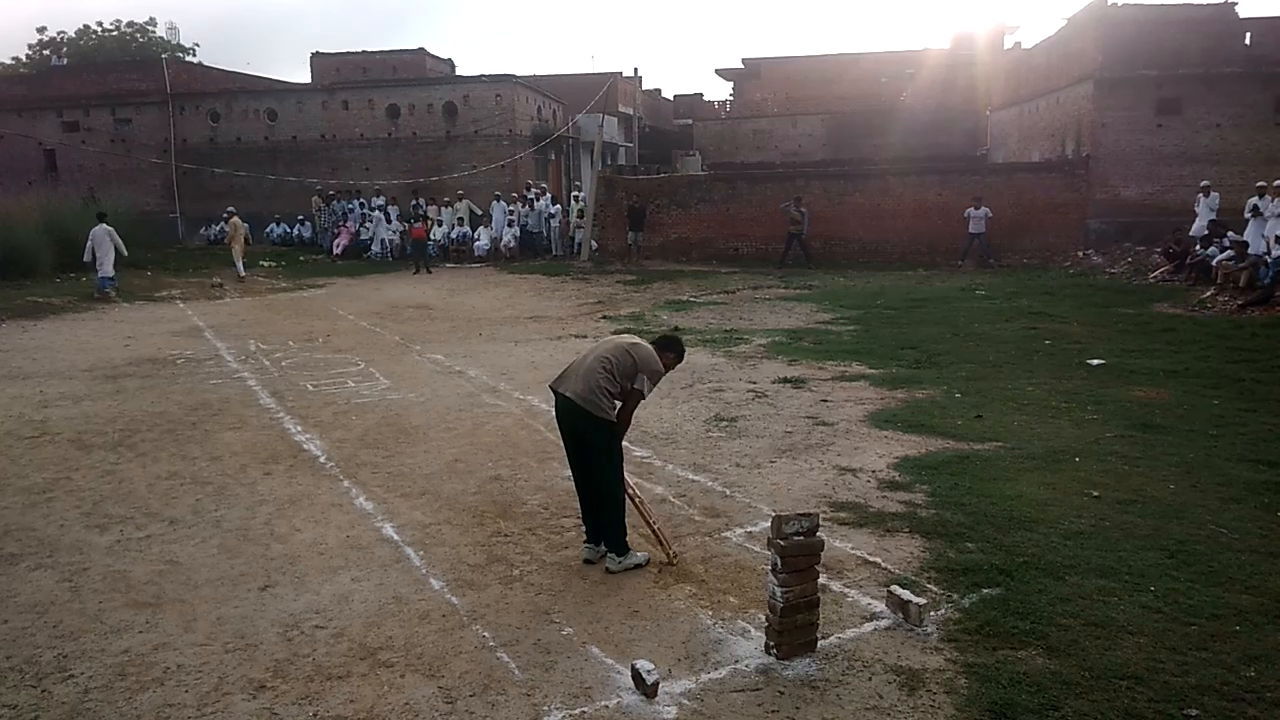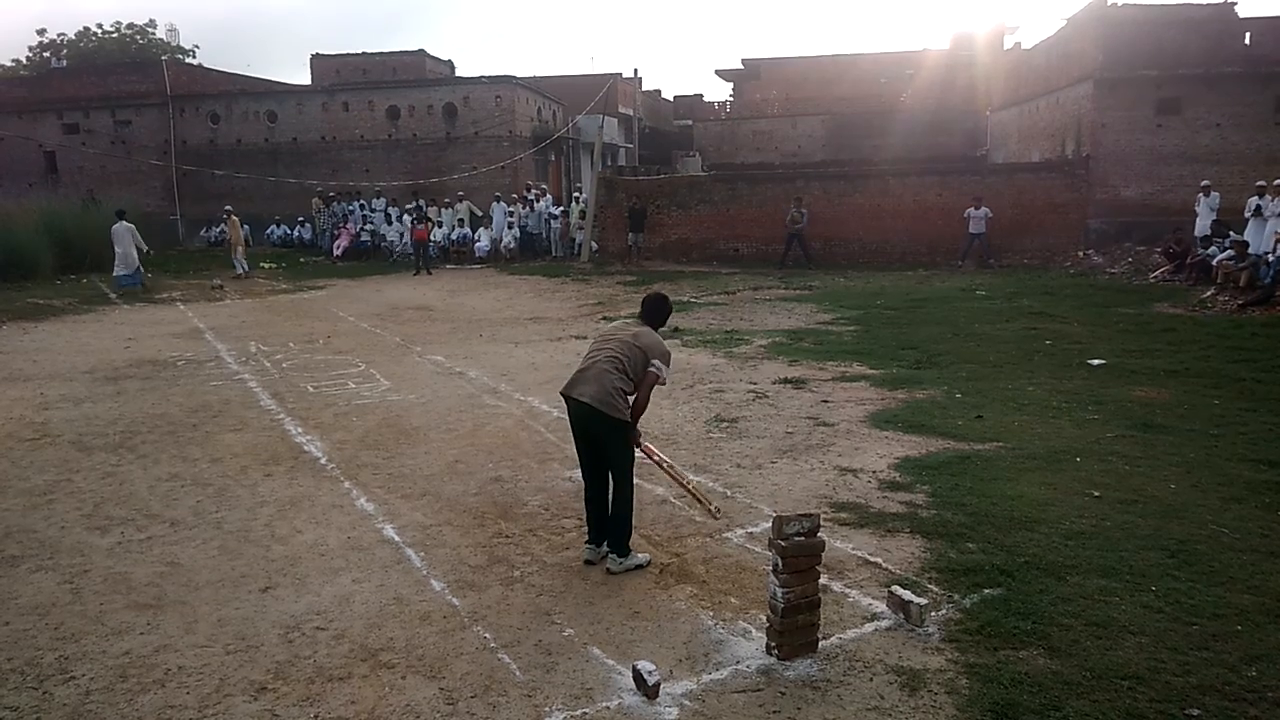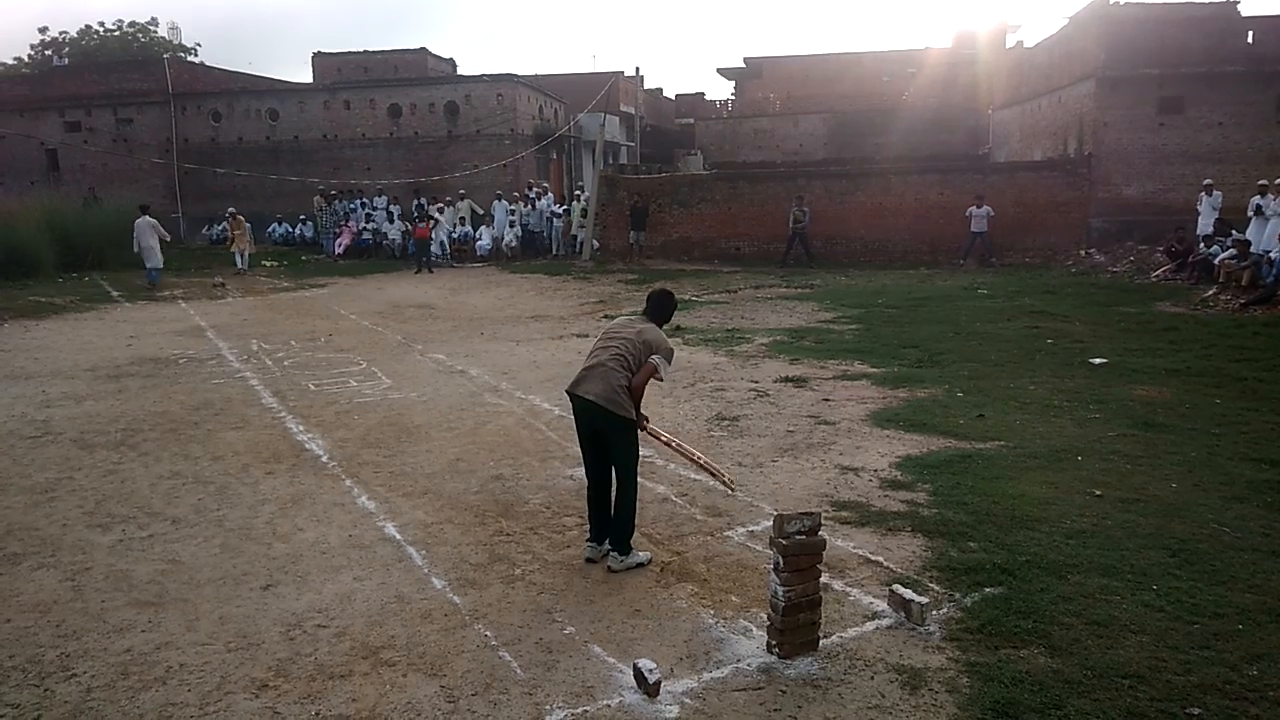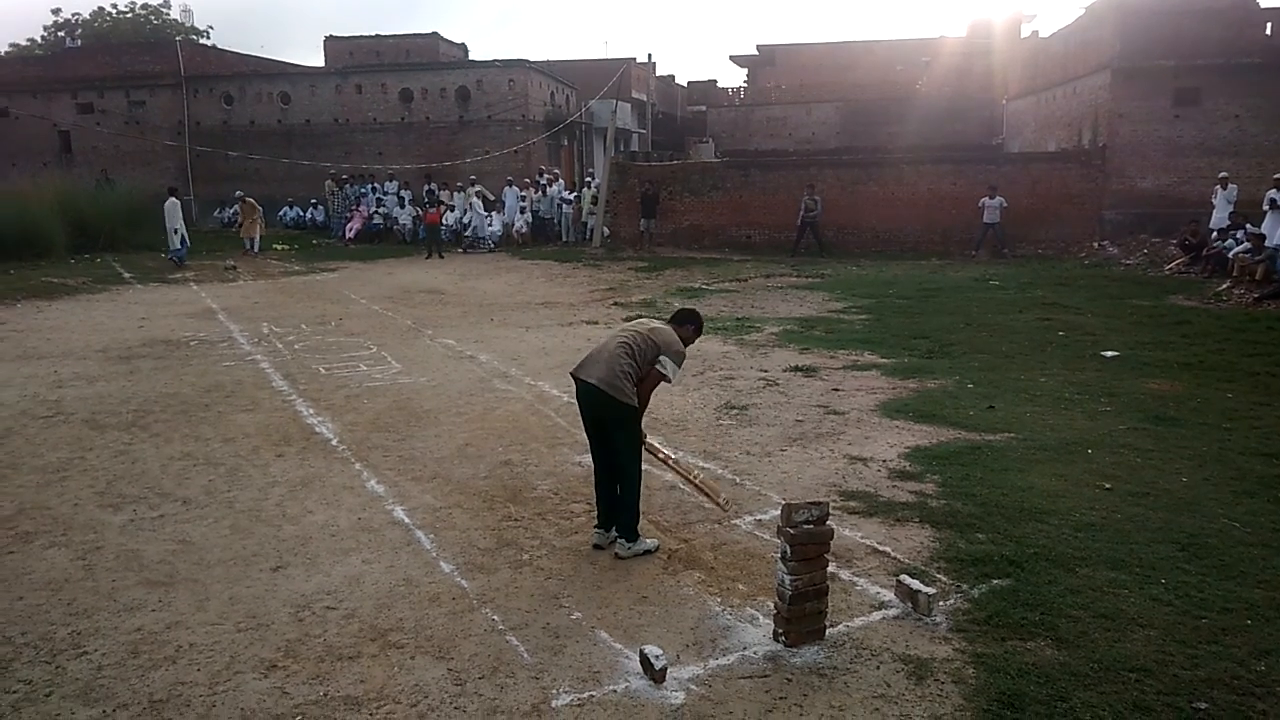
dt=0.5s
person 1, frame 1
left shoulder: (626, 341)
right shoulder: (654, 366)
right elbow: (626, 411)
right wrist: (614, 444)
left hip: (564, 396)
right hip: (591, 406)
left knee: (585, 479)
right knee: (611, 483)
left ankle: (593, 544)
right ankle: (618, 554)
person 1, frame 2
left shoulder: (615, 328)
right shoulder: (658, 349)
right elbow: (642, 396)
left wrist: (625, 426)
right wrist: (632, 428)
left hip: (575, 398)
right hip: (607, 408)
left knee: (594, 480)
right knee: (622, 484)
left ankle: (595, 544)
right ankle: (619, 554)
person 1, frame 3
left shoulder: (619, 322)
right shoulder: (662, 346)
right elbow: (636, 385)
right wrist: (636, 415)
left hip: (580, 396)
right hip: (612, 406)
left knee: (597, 478)
right knee: (626, 482)
left ankle: (596, 543)
right ankle: (620, 553)
person 1, frame 4
left shoulder: (644, 324)
right shoulder: (675, 348)
right elbow: (644, 388)
left wrist: (630, 423)
right wrist: (636, 426)
left hip: (584, 380)
right hip: (613, 392)
left knee: (603, 464)
right knee: (628, 469)
left ankle: (603, 529)
right ankle: (628, 539)
